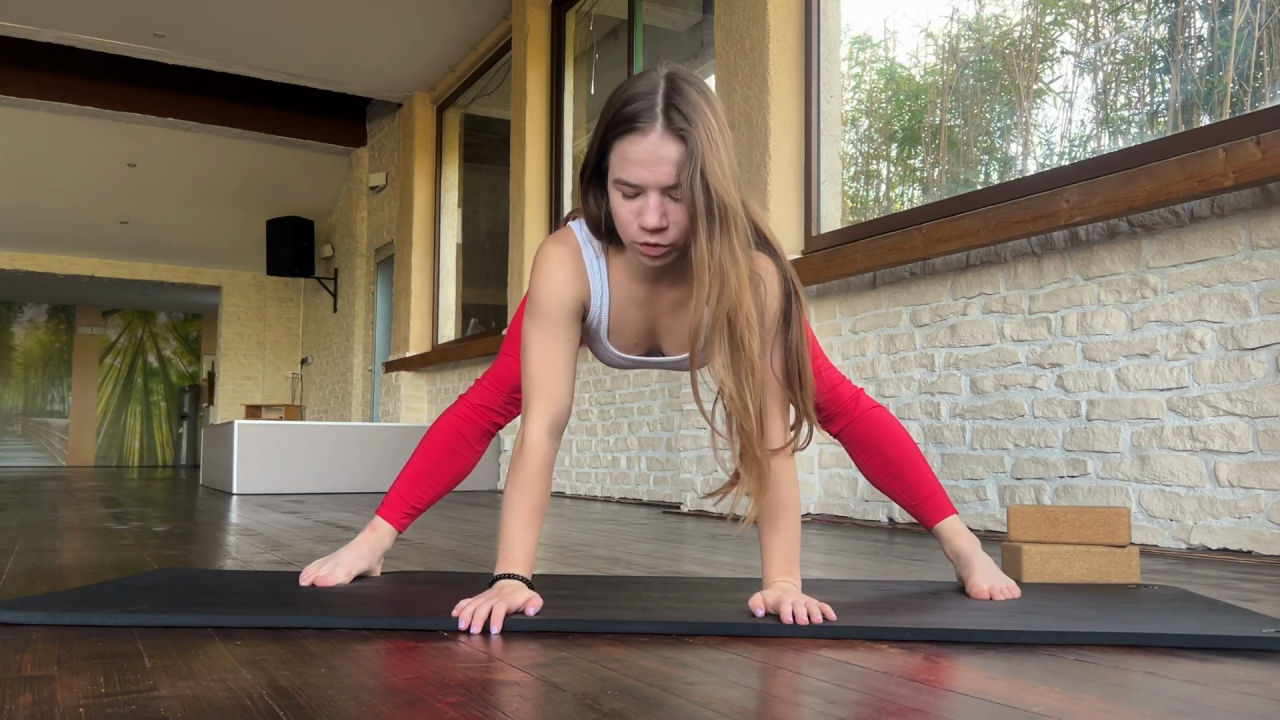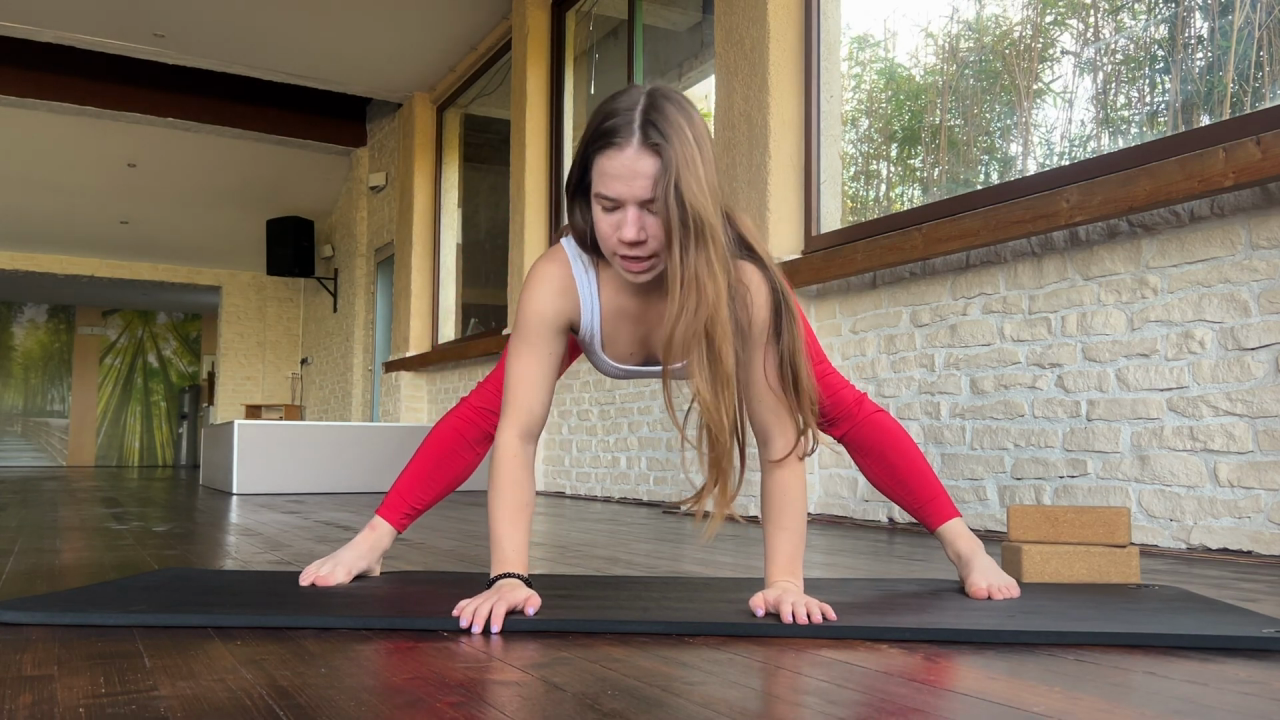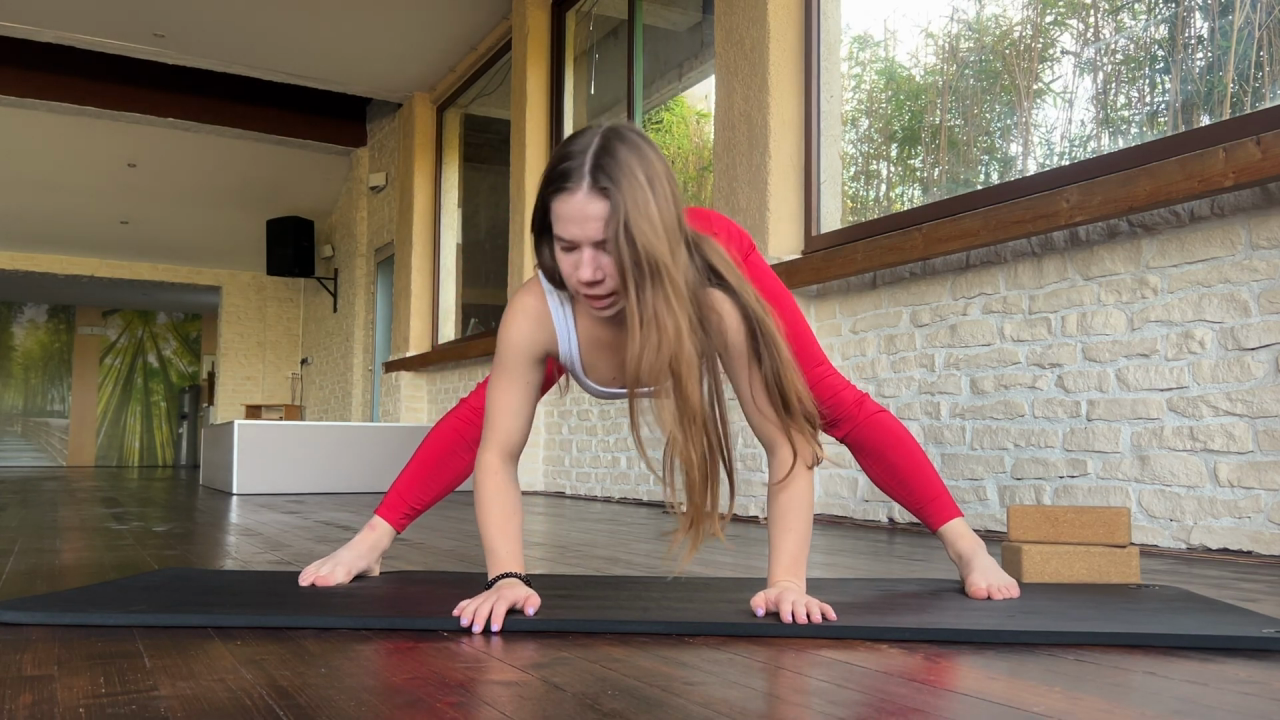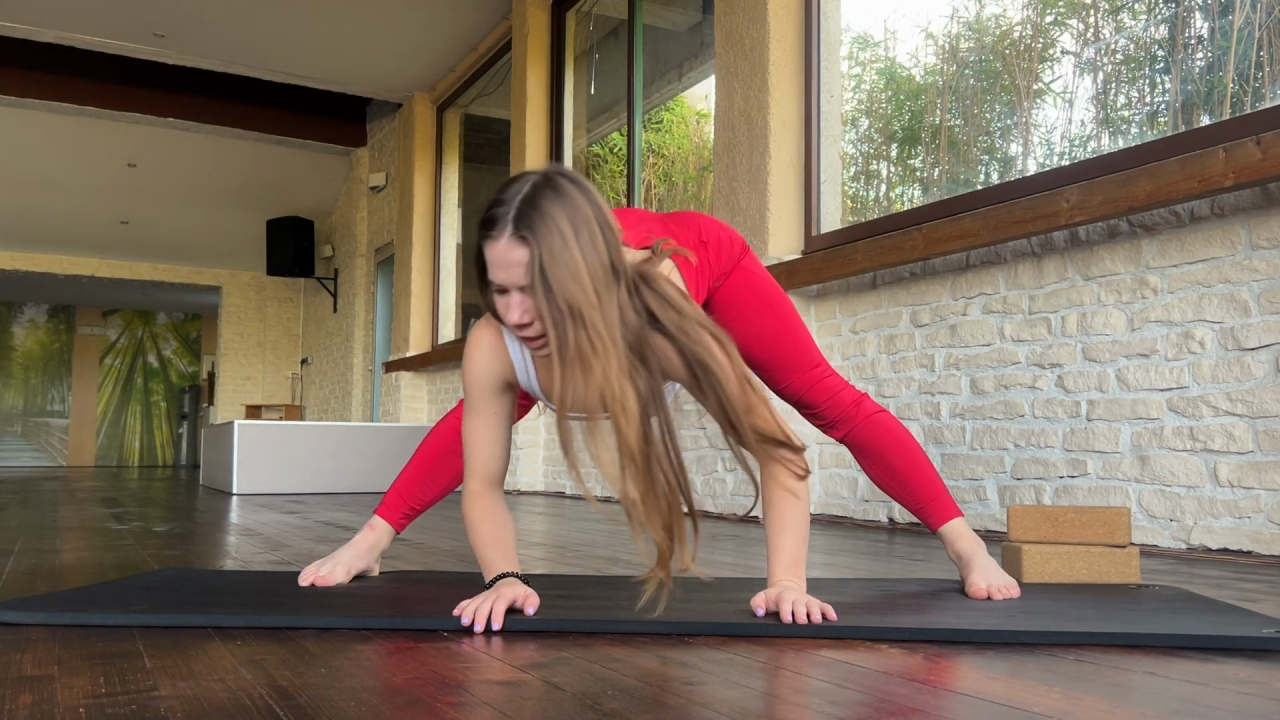
dt=0.2s
person 1, frame 1
left shoulder: (748, 270)
right shoulder: (568, 262)
left elbow: (773, 434)
right elbow: (541, 427)
left wrist: (783, 581)
right wrist: (512, 576)
left hip: (711, 270)
right hip: (602, 270)
left knee: (832, 401)
right knee: (490, 399)
left ankle: (960, 544)
right ankle: (373, 542)
person 1, frame 2
left shoulder: (734, 277)
right shoulder: (557, 283)
left elbow: (783, 436)
right elbow: (513, 432)
left wrist: (784, 581)
right wrist: (509, 575)
left hip: (707, 261)
right hip: (598, 276)
left knee: (833, 404)
right knee: (488, 405)
left ankle: (963, 545)
right ankle: (372, 540)
person 1, frame 3
left shoulder: (712, 295)
right shoulder: (531, 316)
left elbow: (793, 441)
right elbow: (493, 456)
left wrist: (787, 584)
right wrist: (507, 579)
left hip: (708, 252)
right hip: (590, 306)
left knee: (836, 403)
right knee: (482, 409)
left ankle: (965, 546)
right ankle: (371, 541)
person 1, frame 4
right shoulder: (487, 347)
left elbow: (779, 448)
right elbow: (481, 478)
right wrist: (503, 577)
left hip: (700, 247)
right hip: (603, 242)
left knee: (832, 401)
right knee: (475, 415)
left ankle: (966, 546)
right ankle: (370, 543)
